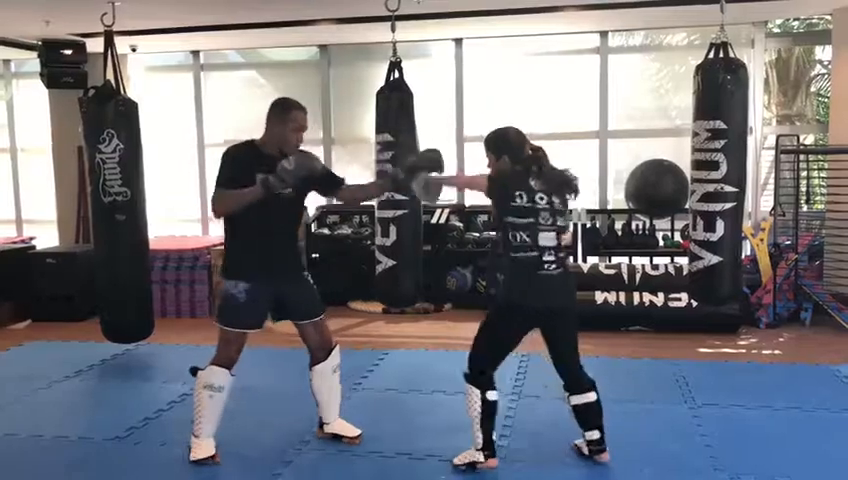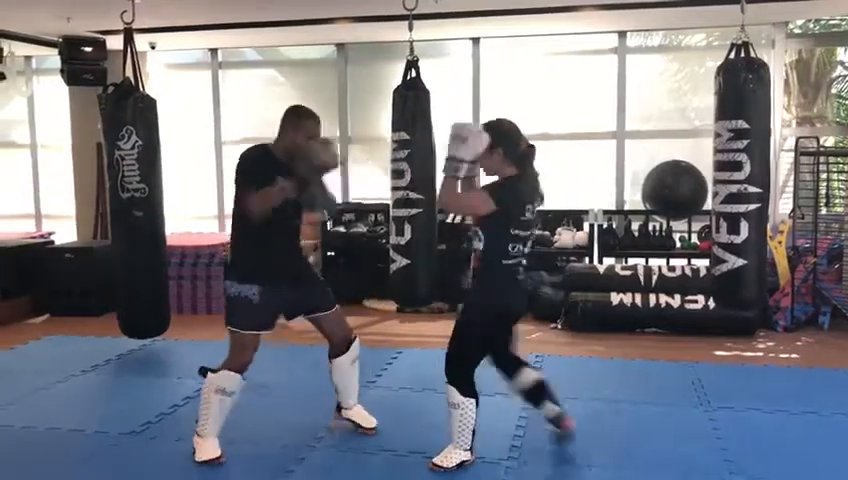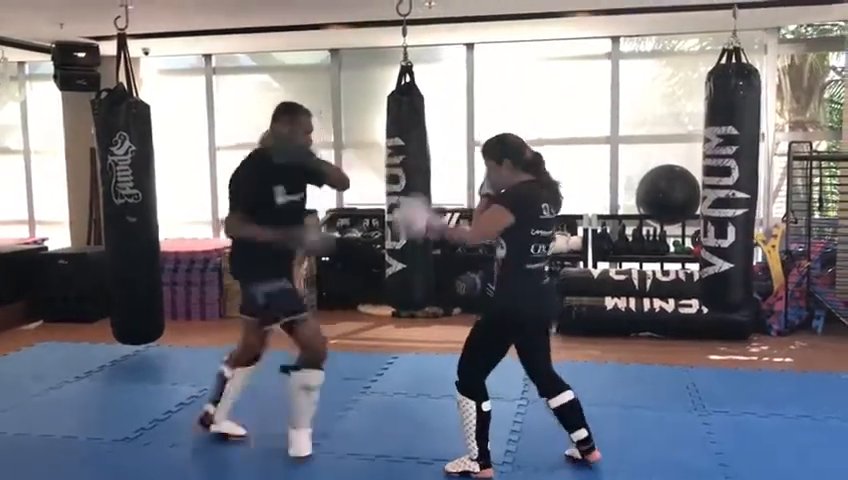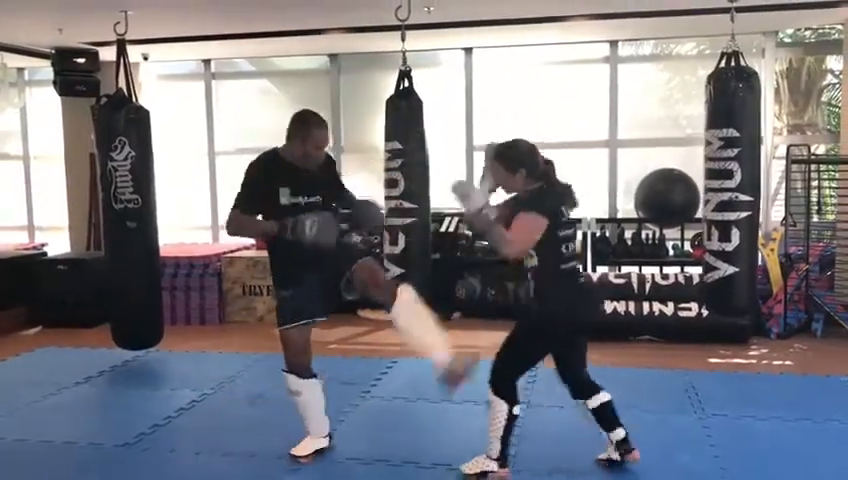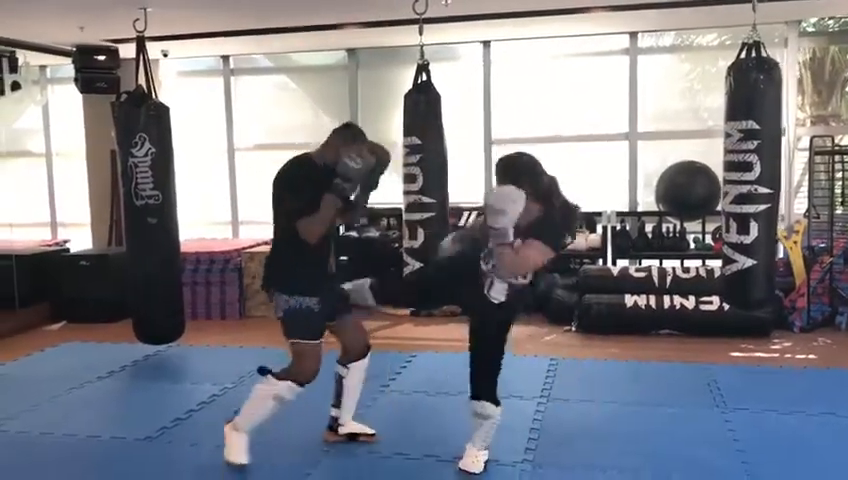
dt=1s
person 1, frame 1
left shoulder: (303, 162)
right shoulder: (239, 157)
left elbow: (346, 193)
right elbow: (220, 207)
left wrist: (389, 183)
right wrist: (270, 183)
left hip: (289, 270)
right hip: (245, 273)
left knee: (321, 343)
right knee: (227, 354)
left ankle: (330, 422)
right ankle: (202, 438)
person 1, frame 2
left shoulder: (305, 163)
right shoulder: (255, 160)
left elbow: (307, 212)
right elbow: (256, 208)
left wrist: (311, 211)
right wrist: (290, 181)
left hip: (295, 269)
right hip: (251, 276)
left knee: (342, 336)
right knee: (239, 359)
left ankle: (349, 408)
right ankle: (205, 437)
person 1, frame 3
left shoulder: (295, 162)
right shoulder: (253, 170)
left elbow: (343, 183)
right elbow: (233, 225)
left wrist: (310, 160)
right wrist: (286, 237)
left hip: (275, 270)
right hip: (261, 272)
left knee: (251, 348)
right knee: (316, 346)
left ankle: (215, 415)
right ankle: (299, 431)
person 1, frame 4
left shoulder: (324, 164)
right shoulder: (264, 169)
right elbow: (235, 224)
left wrist: (361, 210)
right wrist: (288, 229)
left hip: (336, 252)
right hip: (292, 272)
left knee: (387, 286)
right knee: (296, 358)
left ankle: (447, 361)
right ankle: (319, 435)
person 1, frame 5
left shoulder: (325, 174)
right shoulder: (298, 174)
left elbow: (351, 213)
right elbow: (310, 233)
left wrist: (368, 184)
right wrist: (340, 190)
left hip: (318, 277)
right hip: (293, 284)
left knee: (359, 344)
right knee: (305, 368)
left ankle: (340, 423)
right ankle: (236, 429)
person 2, frame 1
left shoulder: (504, 183)
right shoulder: (557, 183)
left elbow: (460, 181)
left hip: (519, 298)
right hip: (561, 295)
left knee: (479, 367)
right knee: (571, 369)
left ankle: (484, 450)
right ankle: (596, 444)
person 2, frame 2
left shoulder: (505, 191)
right shoulder: (523, 185)
left elbow: (448, 203)
right elbow: (484, 210)
left wrist: (457, 160)
right wrist: (468, 165)
left hip: (490, 297)
right hip: (509, 294)
left knee: (457, 369)
right knee: (503, 356)
left ankle: (462, 450)
right ankle: (555, 412)
person 2, frame 3
left shoulder: (516, 198)
right shoulder: (544, 192)
left elbow: (475, 233)
right elbow: (493, 227)
left wrist: (436, 229)
right wrist: (490, 193)
left hip: (512, 304)
right hip: (540, 301)
left knee: (470, 375)
right knee: (543, 374)
right ankle: (586, 446)
person 2, frame 4
left shoulder: (543, 200)
right shoulder: (533, 199)
left elbow: (512, 247)
right elbow: (502, 232)
left wrist: (483, 215)
right wrist: (481, 206)
left hip: (557, 305)
right hip: (575, 304)
left knee: (503, 376)
right knee: (576, 377)
left ankle: (495, 461)
right ankle: (623, 445)
person 2, frame 5
left shoulder: (554, 229)
right shoulder: (505, 211)
left elbow: (511, 271)
left wrist: (502, 231)
left hip: (496, 306)
right hip: (461, 282)
left knee: (483, 384)
right knee: (409, 288)
left ankle: (479, 447)
